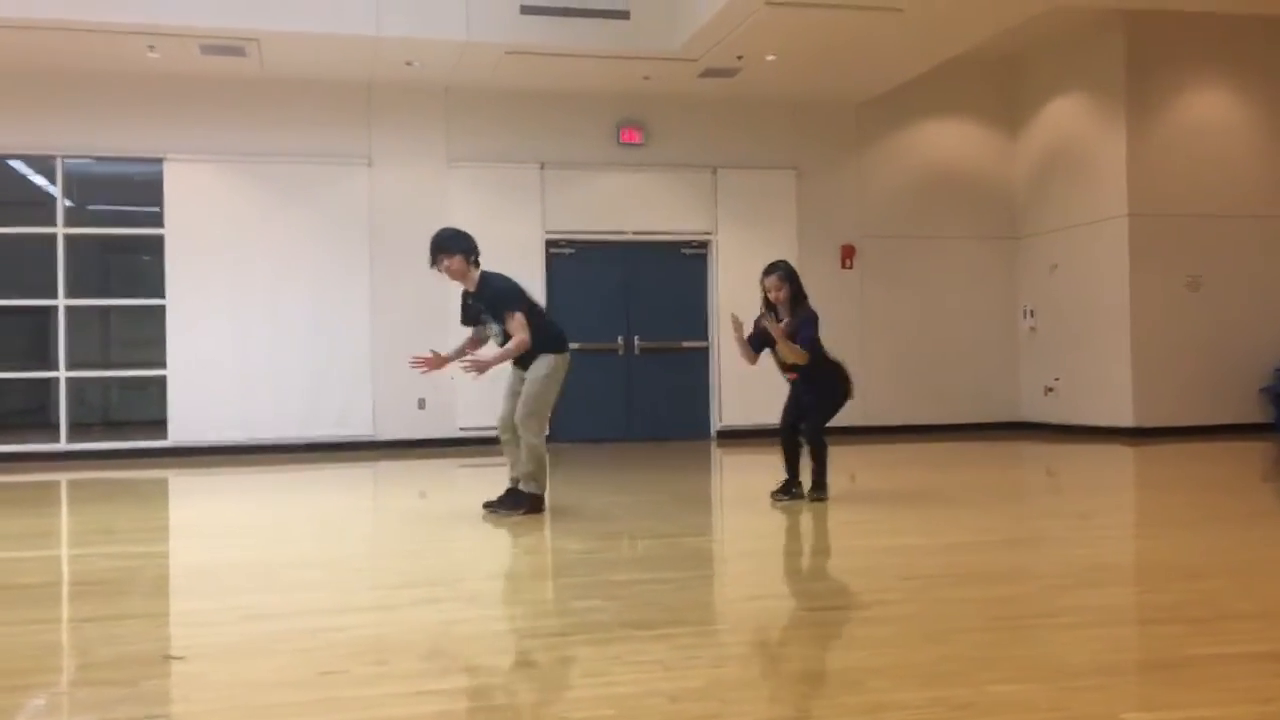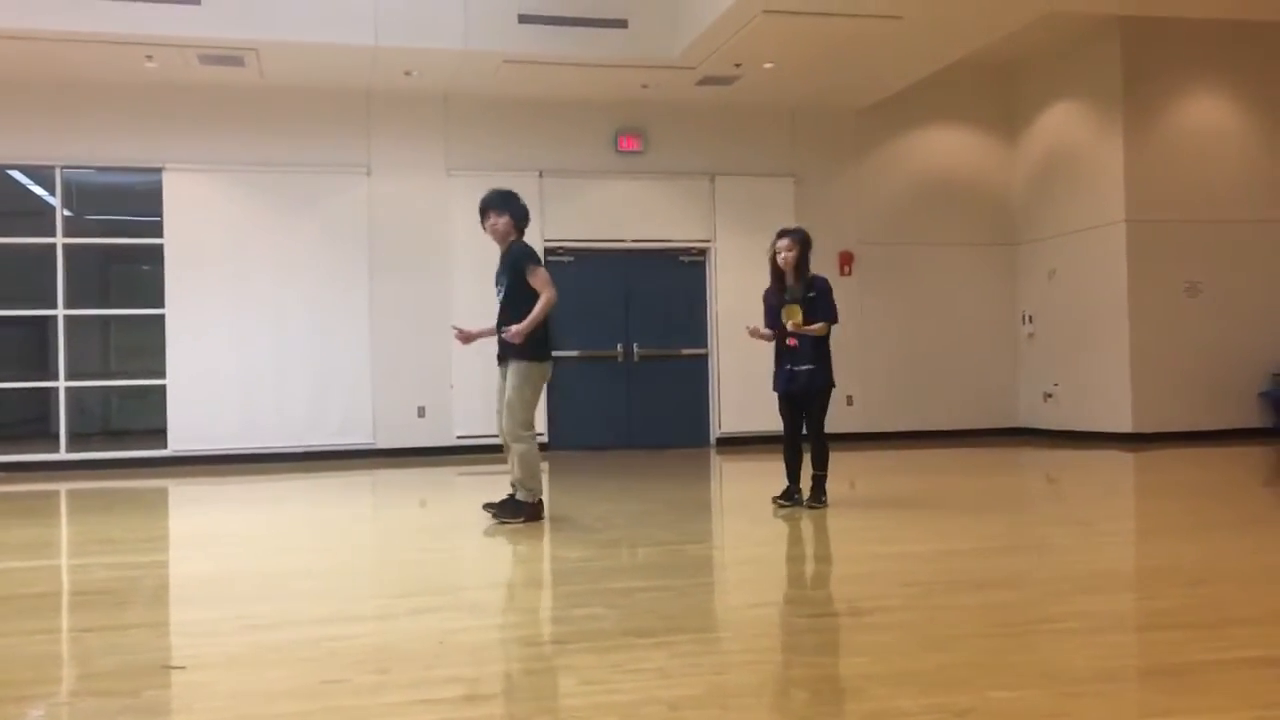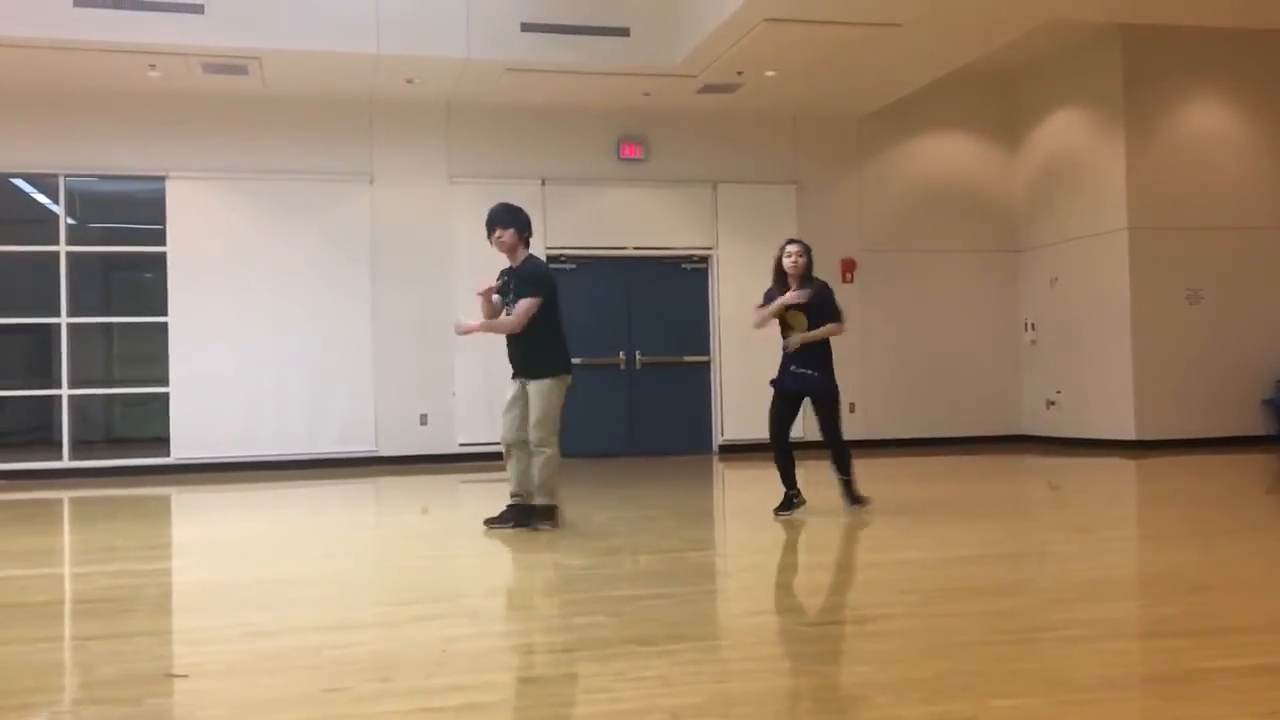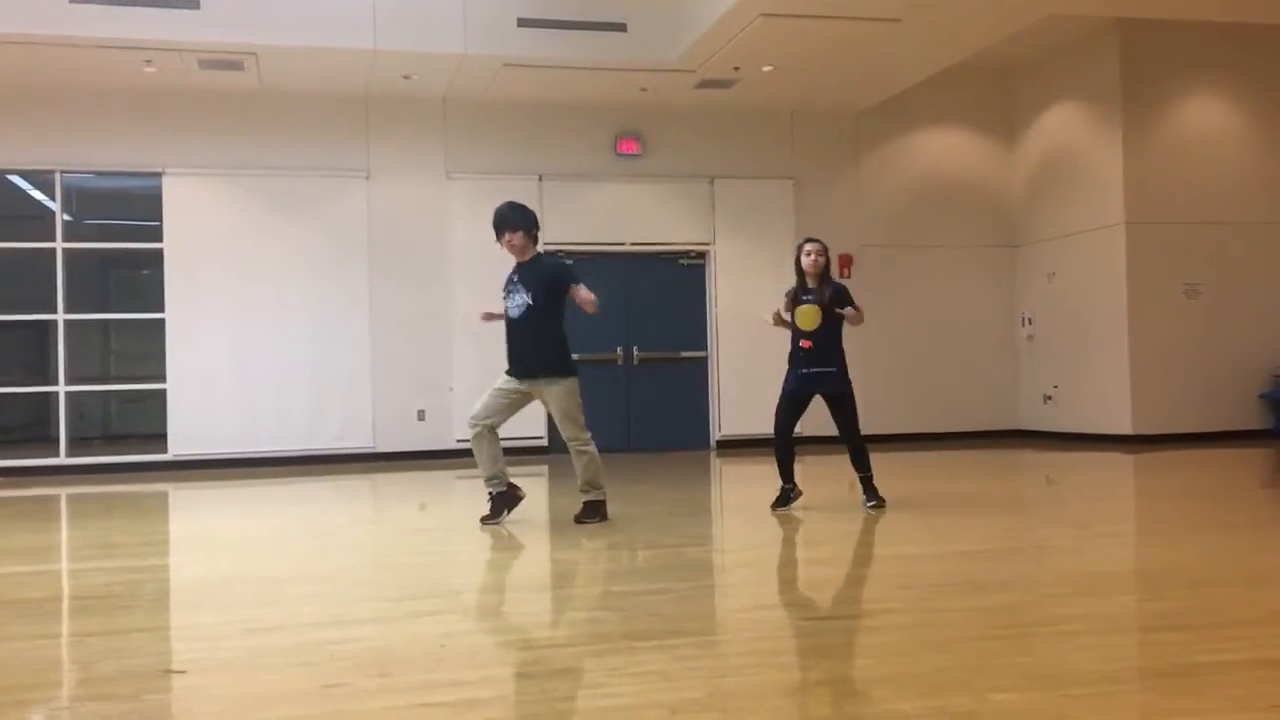
dt=0.5s
person 1, frame 1
left shoulder: (500, 288)
right shoulder: (469, 297)
left elbow: (522, 338)
right elbow: (478, 336)
left wrist: (490, 361)
right wrist: (445, 359)
left hip: (549, 353)
right hip: (522, 358)
left knee: (527, 421)
right knee: (507, 424)
left ankle: (532, 494)
right ankle: (520, 488)
person 1, frame 2
left shoulder: (520, 252)
right shoulder: (507, 259)
left elbow: (549, 294)
left wrist: (526, 327)
right wrist: (476, 334)
left hip: (527, 355)
right hip: (510, 355)
left knee: (518, 430)
right knee: (509, 429)
left ankle: (530, 501)
right ankle: (520, 496)
person 1, frame 3
left shoulder: (535, 272)
right shoulder: (506, 276)
left elbow: (515, 323)
right elbow: (492, 315)
left wrist: (474, 327)
right wrist: (486, 298)
left hip: (548, 369)
right hip: (523, 371)
left knee: (540, 437)
right knee: (511, 437)
left ankle: (546, 505)
right ankle: (522, 503)
person 1, frame 4
left shoulder: (552, 267)
right shoulder: (514, 275)
left elbow: (590, 303)
left wrist: (585, 299)
right wrist: (495, 315)
left hip: (554, 371)
right hip: (518, 373)
left knee: (576, 437)
right knee: (480, 422)
left ankle: (595, 500)
right ankle: (502, 491)
person 2, frame 1
left shoulder: (806, 317)
right shoulder: (765, 320)
left elbow: (801, 357)
right elbow: (751, 358)
left wrist: (780, 336)
right wrist: (739, 335)
left hip: (830, 386)
right hip: (801, 387)
left knee: (811, 428)
right knee: (788, 430)
left ankle: (819, 484)
right ankle: (792, 483)
person 2, frame 2
left shoulder: (818, 285)
right shoulder: (772, 293)
left elbow: (825, 326)
right elbow: (774, 333)
left wrist: (802, 329)
right wrist: (760, 333)
left hip: (815, 369)
right hip: (786, 370)
left knee: (814, 429)
right knee: (791, 431)
left ankle: (818, 489)
right ankle: (793, 489)
person 2, frame 3
left shoulder: (819, 290)
right shoulder: (775, 293)
left elbow: (837, 326)
right elbow: (759, 322)
left wrist: (803, 338)
right wrist: (782, 302)
left hip: (819, 374)
right hip: (789, 375)
left knee: (831, 435)
right knee: (777, 435)
left ankle: (849, 488)
right ankle: (792, 494)
person 2, frame 4
left shoulder: (835, 290)
right shoulder: (794, 293)
left elbow: (858, 320)
left wrist: (851, 313)
right wrist: (778, 318)
left hip: (832, 373)
right hip: (799, 373)
left knee: (850, 433)
right knee: (782, 431)
left ankle: (869, 488)
right ankle: (788, 488)
